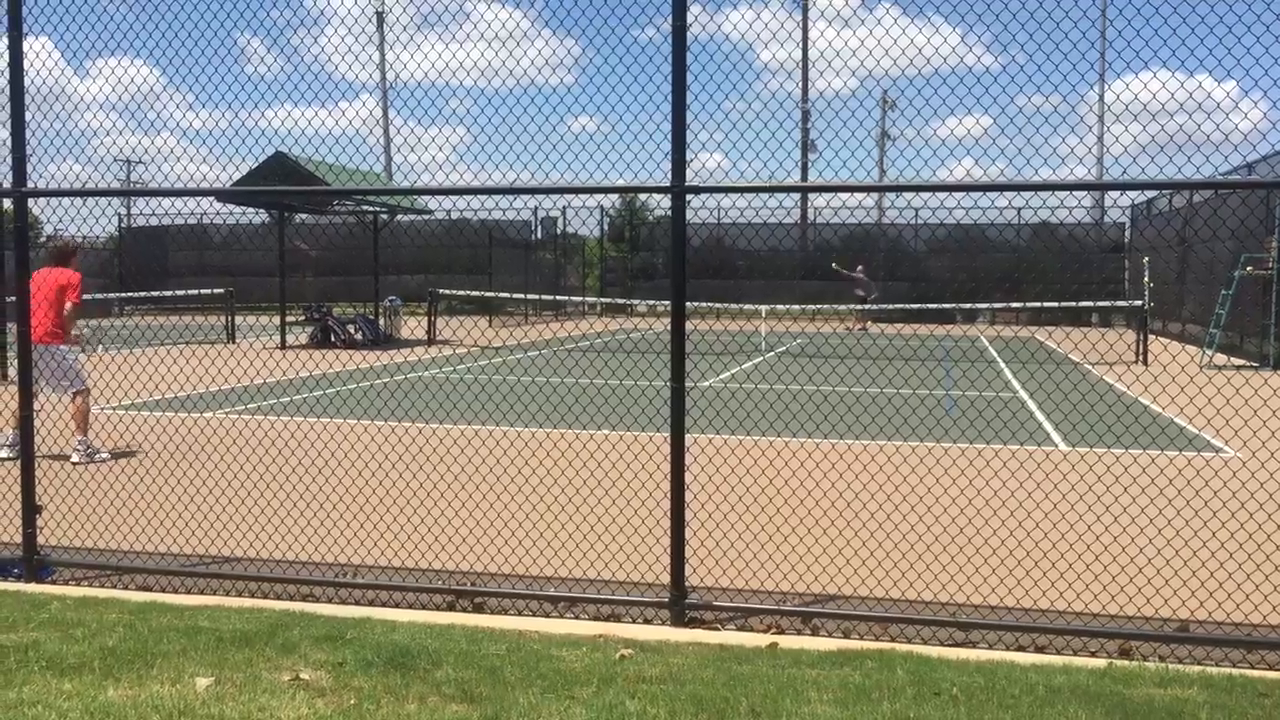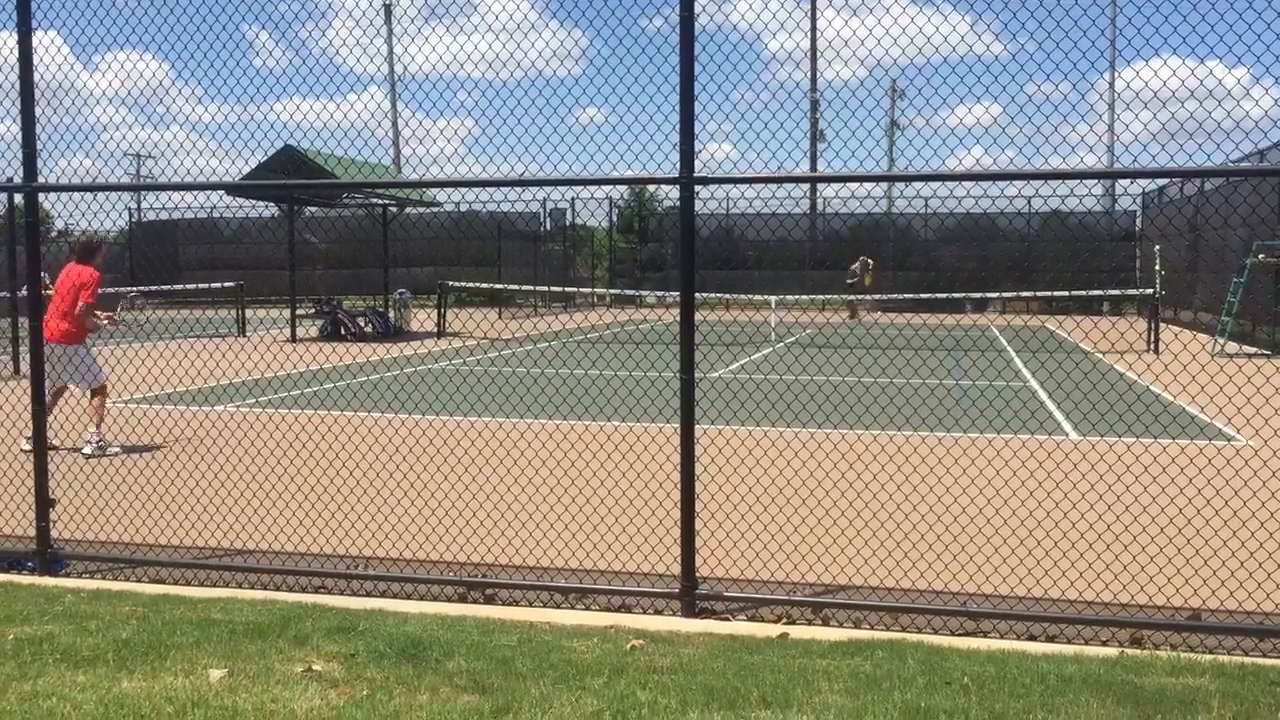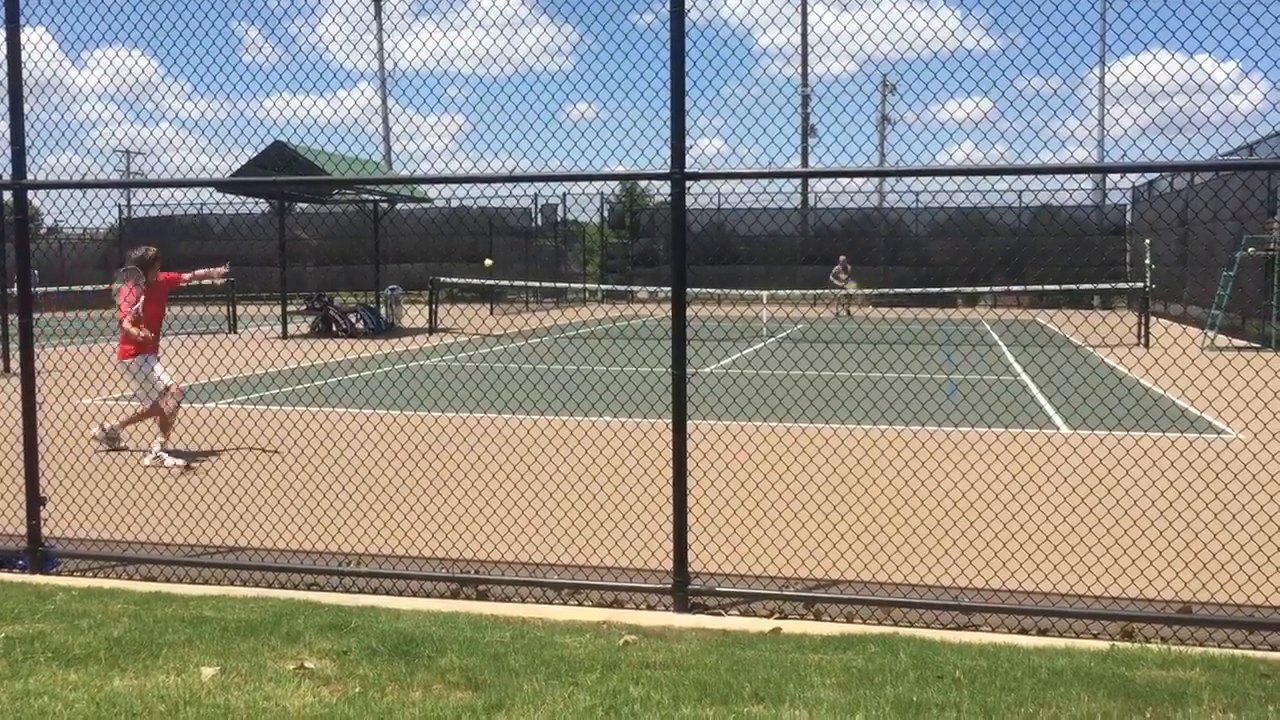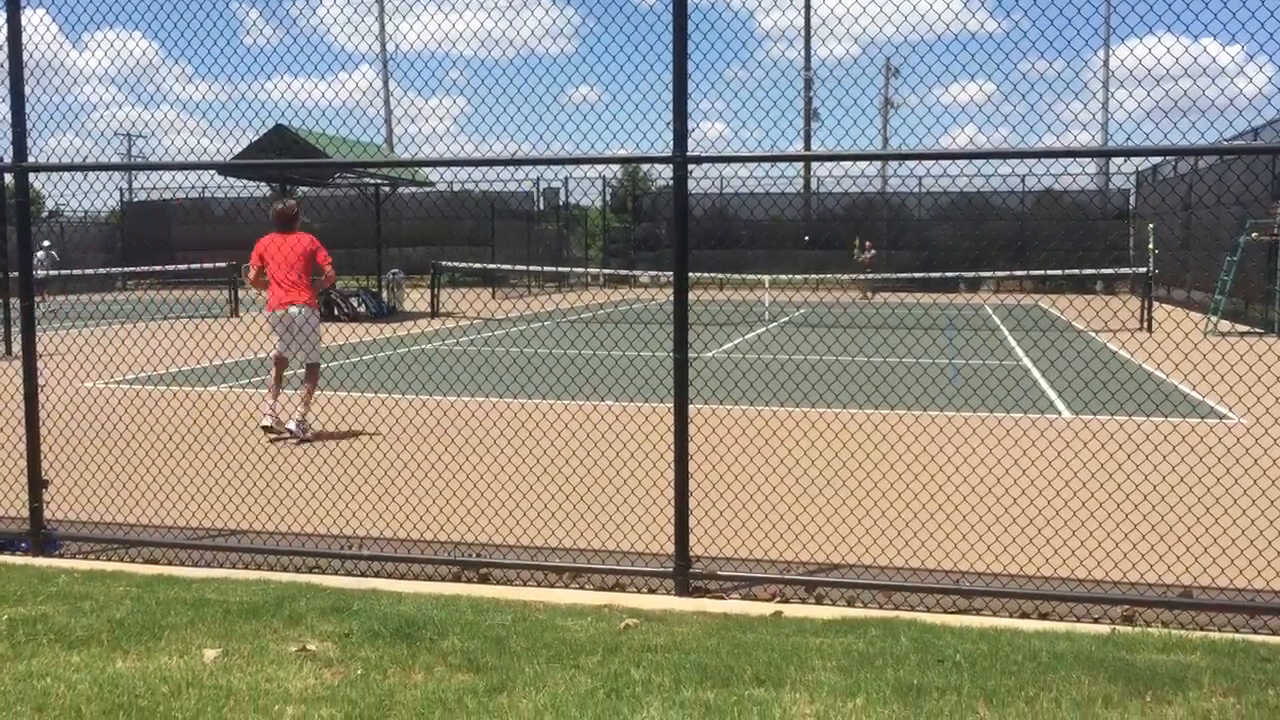
dt=1s
person 1, frame 1
left shoulder: (37, 275)
right shoulder: (73, 276)
left elbow: (39, 308)
right elbow: (68, 313)
right wrist: (68, 334)
left hip: (27, 339)
right hip: (50, 342)
right knee: (80, 390)
right ankle: (82, 448)
person 1, frame 2
left shoulder: (69, 268)
right shoulder: (92, 275)
right elbow: (81, 313)
left wrist: (98, 316)
right wrist: (95, 325)
left hip: (49, 336)
right hip: (69, 340)
left knee: (57, 387)
right knee: (98, 387)
left ankle: (34, 436)
right ankle: (94, 441)
person 1, frame 3
left shoulder: (161, 281)
right shoulder: (130, 292)
left elbow: (190, 276)
right elbow: (125, 323)
left wrist: (213, 272)
right wrist: (137, 333)
left hip: (150, 355)
right hip: (134, 357)
left knee: (156, 405)
right knee: (173, 392)
left ankle: (109, 431)
right ankle: (158, 452)
person 1, frame 4
left shoulder: (264, 243)
right shoulder: (309, 240)
left elbow: (253, 279)
right elbow: (330, 274)
left hip: (277, 309)
right hip: (304, 308)
left knee: (280, 362)
right knee: (312, 366)
left ankle: (269, 414)
right ankle: (298, 421)
